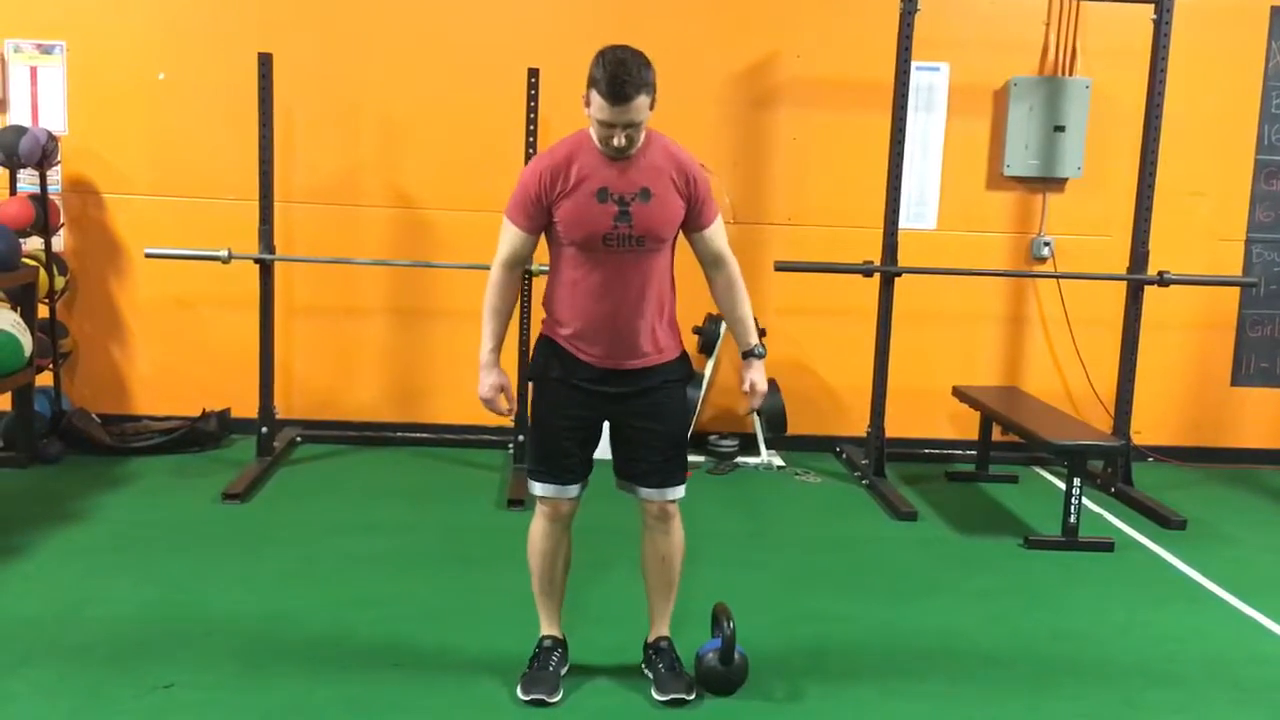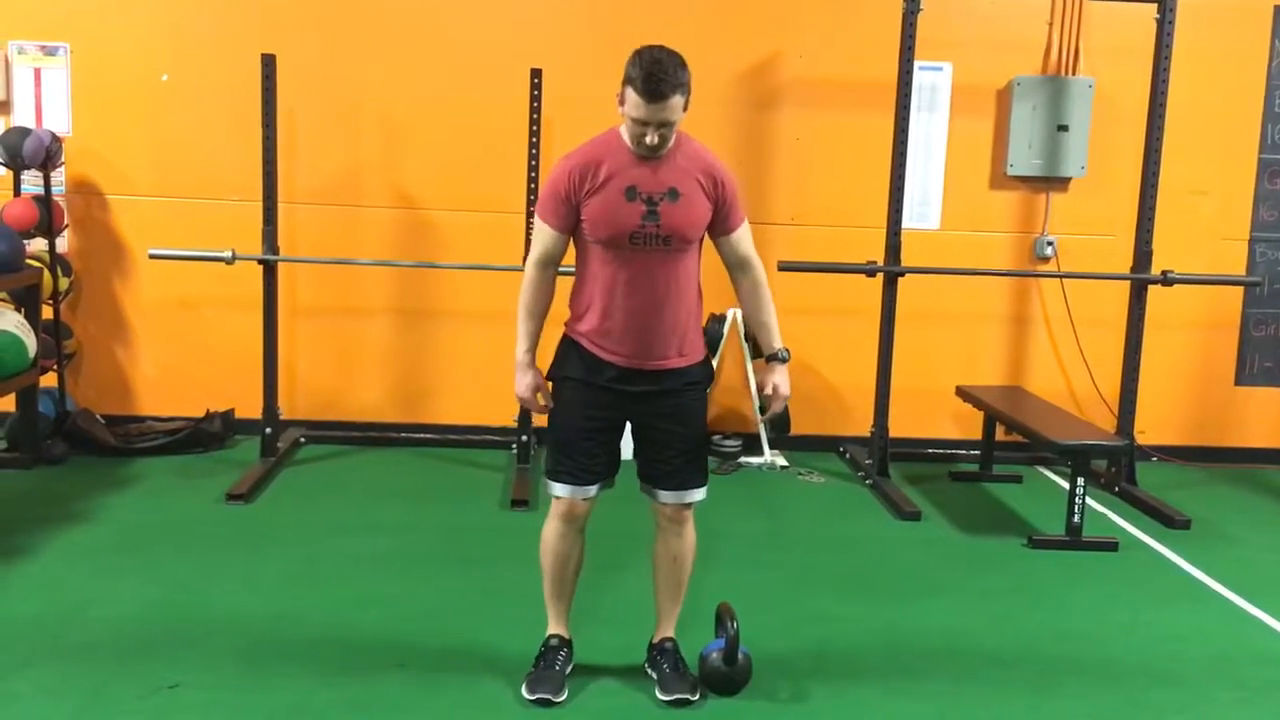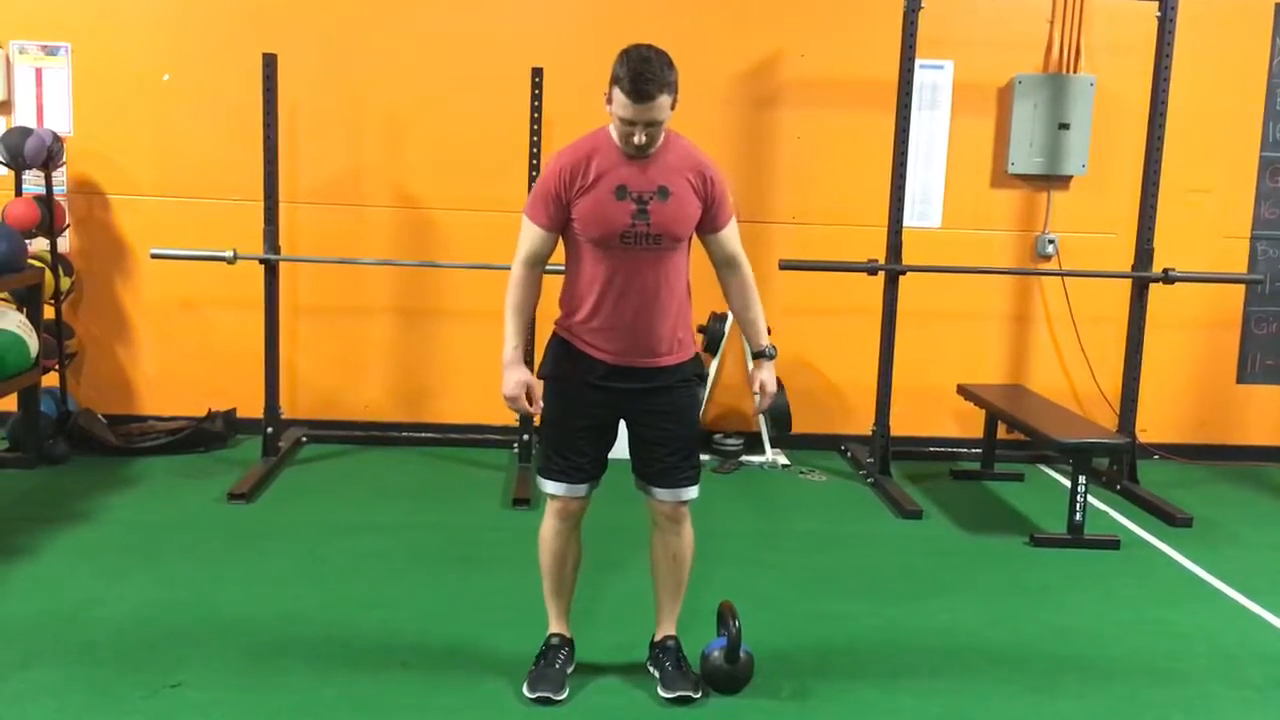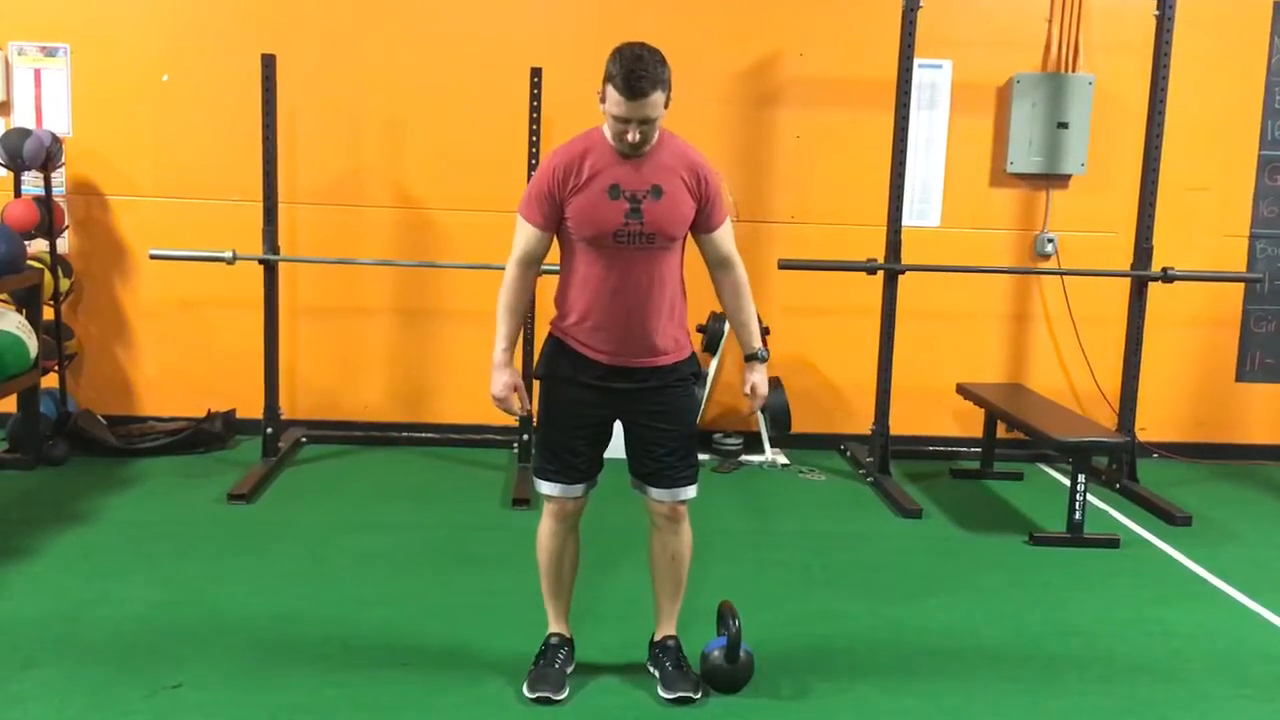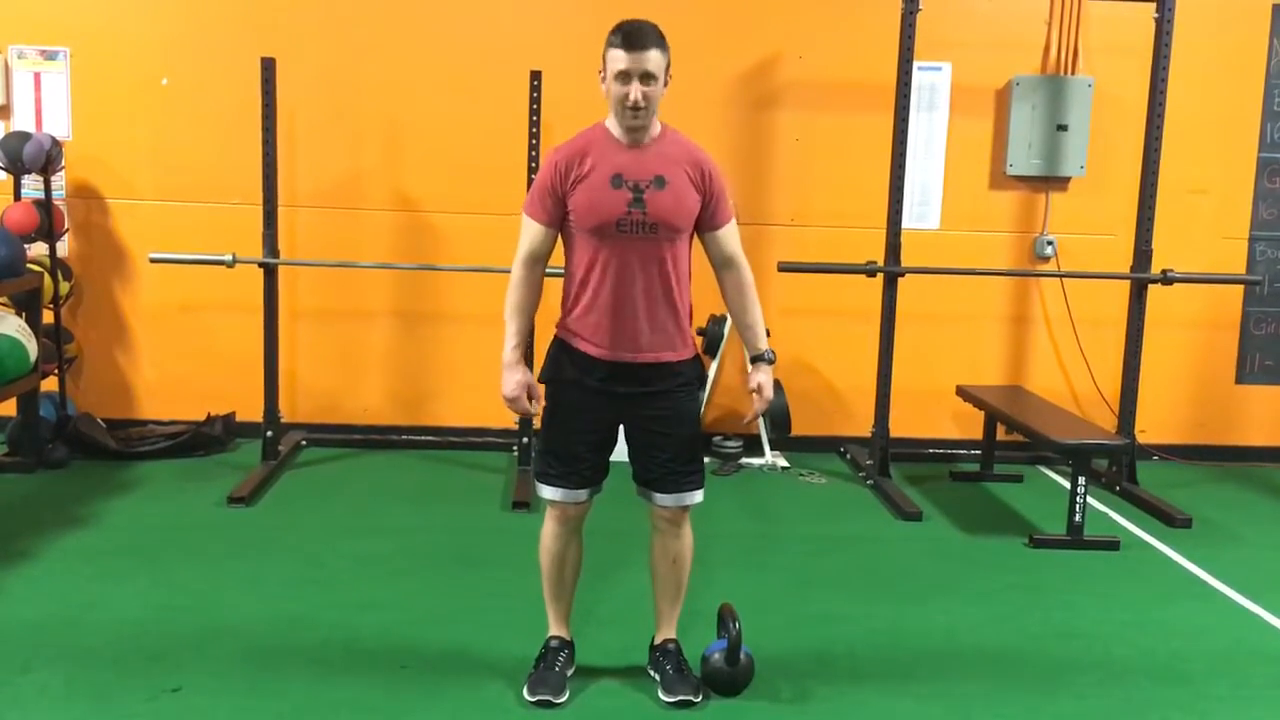
dt=0.4s
person 1, frame 1
left shoulder: (682, 172)
right shoulder: (549, 171)
left elbow: (719, 262)
right elbow: (508, 265)
left wrist: (752, 352)
right wrist: (489, 360)
left hip: (656, 367)
right hip: (568, 364)
left knee: (662, 507)
right knee: (554, 505)
left ankle: (660, 643)
right ankle: (550, 641)
person 1, frame 2
left shoulder: (710, 175)
right shoulder: (579, 169)
left elbow: (745, 267)
right elbow: (541, 264)
left wrist: (775, 357)
right wrist: (525, 359)
left hip: (677, 371)
right hip: (588, 364)
left knee: (675, 511)
right knee: (569, 506)
left ankle: (664, 644)
right ankle: (556, 641)
person 1, frame 3
left shoulder: (699, 173)
right shoulder: (569, 167)
left elbow: (731, 263)
right elbow: (528, 263)
left wrist: (762, 353)
right wrist: (514, 359)
left hip: (669, 369)
right hip: (580, 363)
left knee: (672, 508)
right knee: (563, 503)
left ankle: (666, 643)
right ankle: (558, 639)
person 1, frame 4
left shoulder: (694, 173)
right shoulder: (563, 167)
left elbow: (726, 266)
right elbow: (523, 264)
left wrist: (755, 356)
right wrist: (502, 359)
left hip: (666, 369)
right hip: (576, 364)
left knee: (671, 508)
right knee: (561, 504)
left ankle: (665, 642)
right ankle: (557, 639)
person 1, frame 5
left shoulder: (697, 167)
right shoulder: (567, 163)
left elbow: (731, 264)
right elbow: (529, 263)
left wrist: (760, 356)
right wrist: (513, 358)
left hip: (669, 371)
right hip: (581, 366)
left knee: (672, 513)
right knee: (564, 510)
left ankle: (666, 647)
right ankle: (557, 644)
